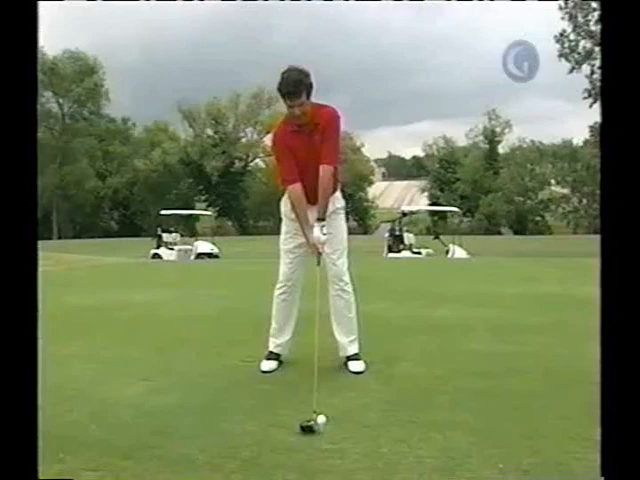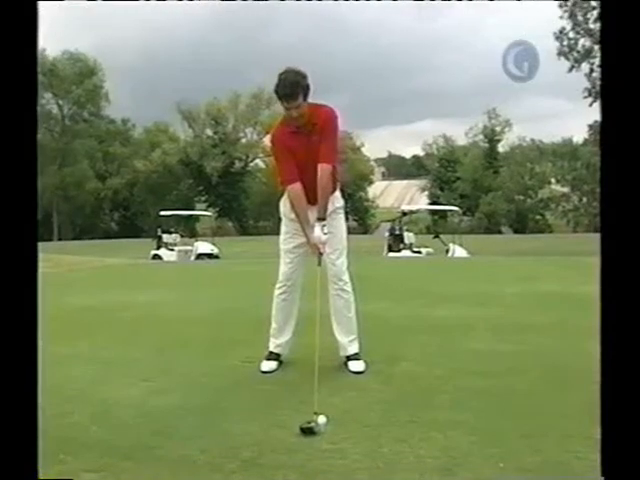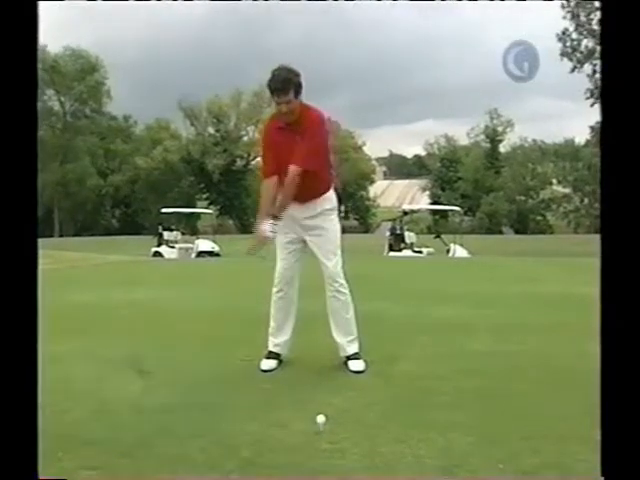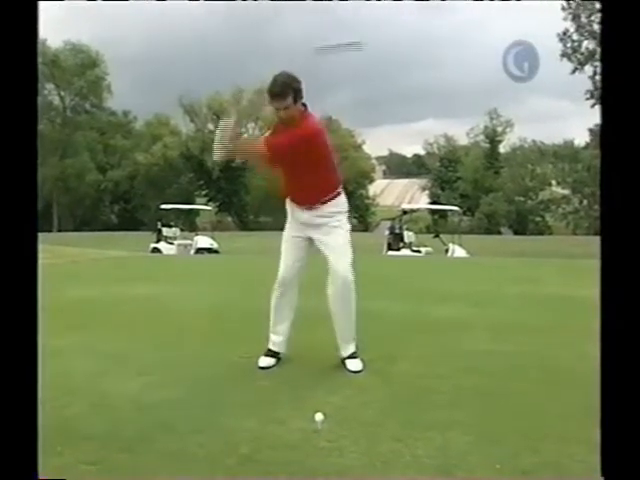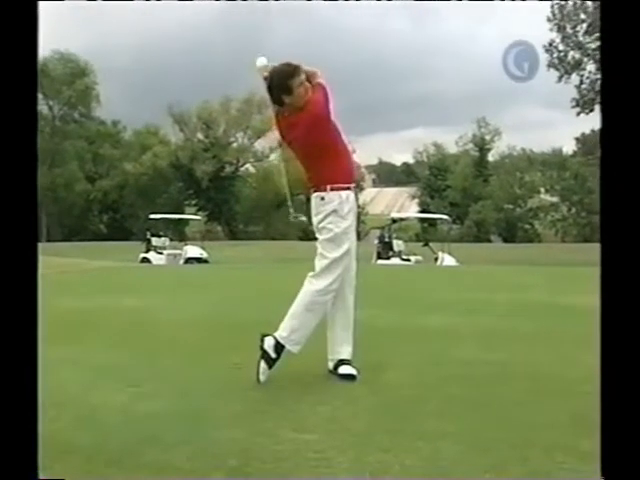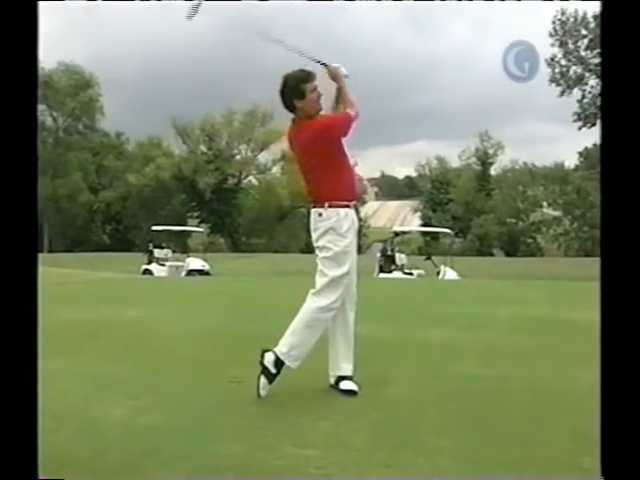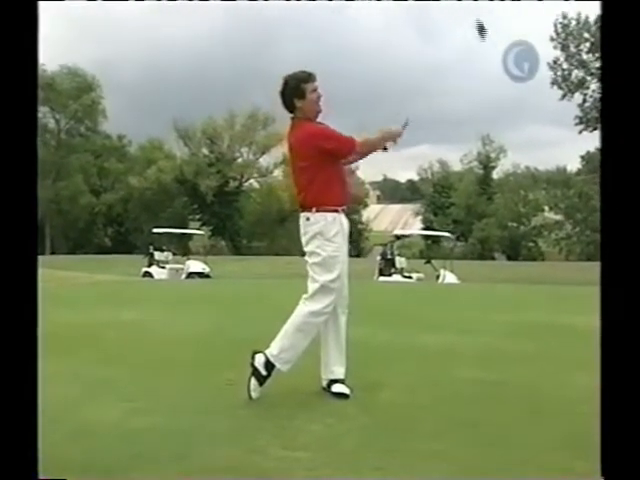
dt=0.7s
person 1, frame 1
left shoulder: (330, 117)
right shoulder: (281, 135)
left elbow: (326, 170)
right elbow: (292, 184)
left wrist: (321, 222)
right wrist: (308, 232)
left hip: (330, 205)
right hip: (295, 208)
left knee: (339, 277)
right knee: (287, 279)
left ankle: (350, 349)
right ankle: (276, 348)
person 1, frame 2
left shoulder: (327, 116)
right shoulder: (279, 135)
left elbow: (325, 170)
right elbow: (292, 184)
left wrist: (321, 221)
right wrist: (308, 231)
left hip: (330, 204)
right hip: (294, 208)
left knee: (339, 277)
right knee: (287, 279)
left ankle: (350, 349)
right ankle: (277, 348)
person 1, frame 3
left shoulder: (316, 121)
right shoulder: (270, 128)
left elbow: (297, 172)
right elbow: (270, 175)
left wrist: (274, 216)
right wrist: (263, 218)
left hip: (321, 206)
right hip: (289, 209)
left knee: (334, 276)
right knee: (283, 278)
left ankle: (350, 348)
right ankle: (277, 347)
person 1, frame 4
left shoulder: (310, 130)
right shoulder: (284, 125)
left elbow: (264, 150)
right elbow: (266, 152)
left wrist: (234, 146)
right wrist: (239, 144)
left hip: (330, 211)
right hip: (298, 212)
left knee: (342, 277)
right knee: (285, 279)
left ankle: (348, 349)
right ankle: (276, 346)
person 1, frame 5
left shoulder: (284, 119)
right shoulder: (313, 114)
right elbow: (319, 76)
left wrist: (280, 75)
right wrist: (280, 80)
left hip: (337, 199)
right hip: (335, 200)
left knee: (344, 281)
right knee: (325, 278)
left ankle: (339, 356)
right ankle: (278, 342)
person 1, frame 6
left shoulder: (299, 131)
right shoulder: (319, 129)
right elbow: (352, 113)
left wrist: (339, 101)
right wrist: (340, 82)
left hip: (338, 216)
right hip: (335, 217)
left knee: (345, 297)
right knee: (327, 295)
left ankle: (341, 372)
right ankle: (278, 358)
person 1, frame 7
left shoulder: (303, 132)
right shoulder: (313, 133)
left elbow: (341, 158)
right elbow: (358, 148)
left wrist: (377, 142)
right wrist: (386, 136)
left hip: (330, 220)
right hip: (324, 222)
left knee: (336, 301)
right knee: (320, 299)
left ankle: (333, 375)
right ankle: (269, 360)
